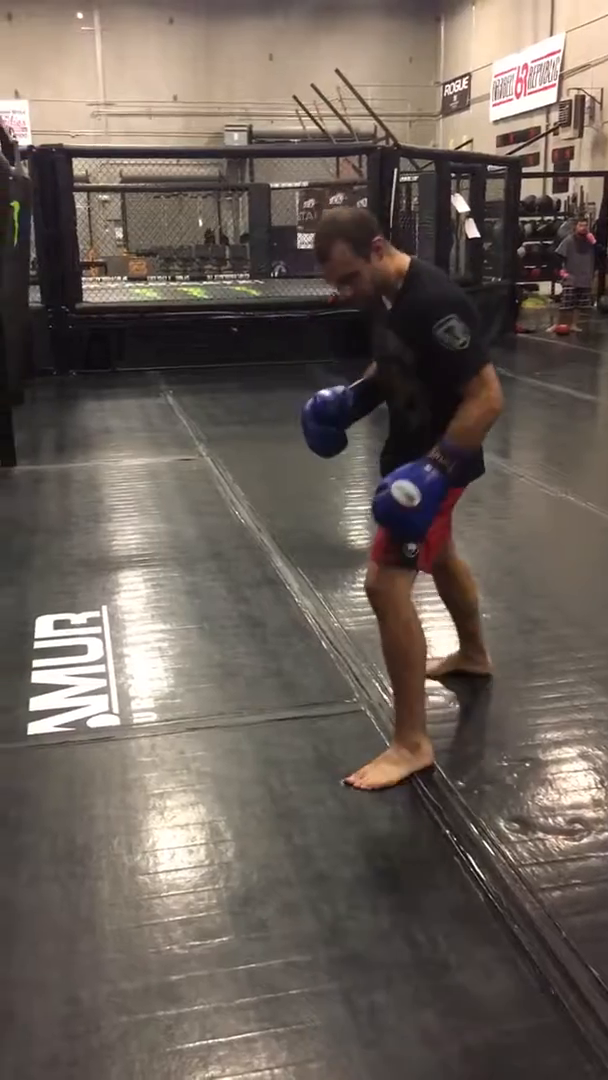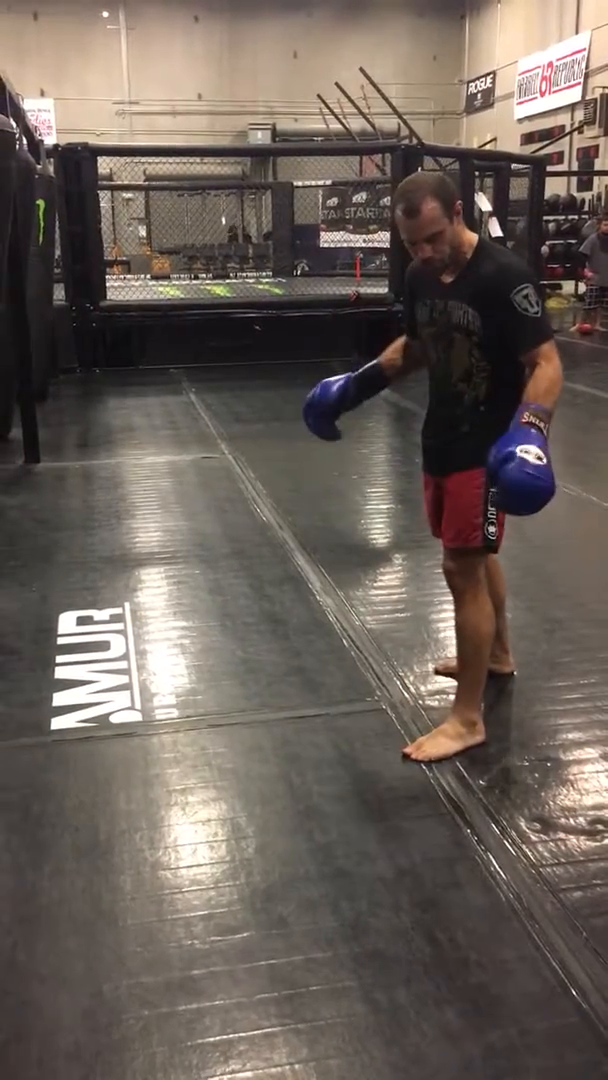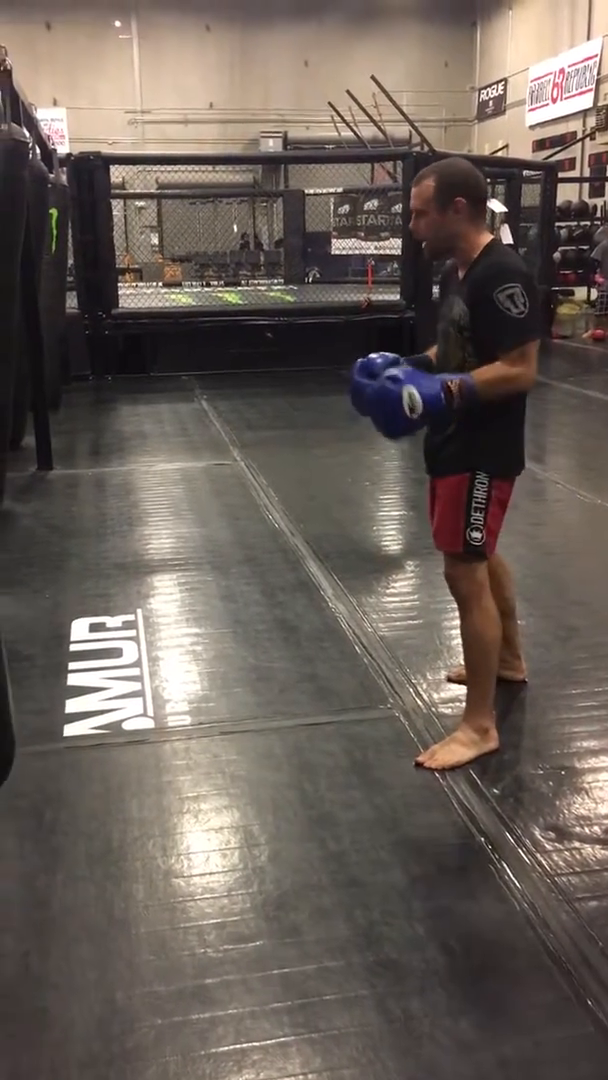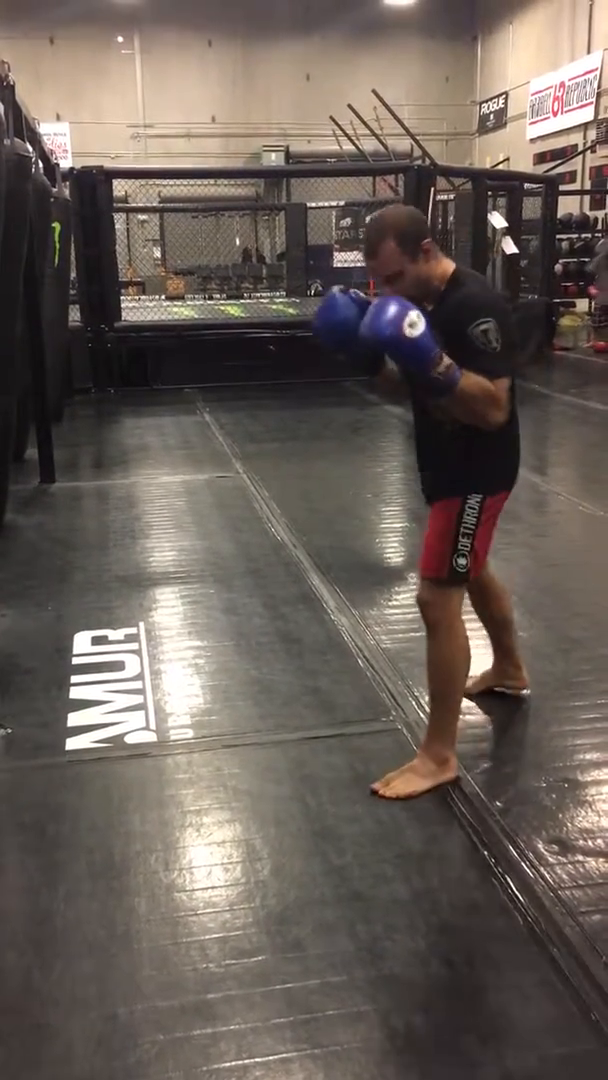
dt=1s
person 1, frame 1
left shoulder: (435, 303)
right shoulder: (386, 293)
left elbow: (486, 398)
left wrist: (435, 468)
right wrist: (353, 397)
left hip: (437, 457)
right hip: (413, 446)
left knee: (386, 584)
right knee: (437, 554)
left ankle: (411, 741)
right ankle: (473, 652)
person 1, frame 2
left shoulder: (503, 276)
right shoulder: (420, 275)
left elbow: (546, 364)
left wrist: (529, 429)
right wrist: (358, 384)
left hip: (486, 447)
right hip: (441, 439)
left knee: (462, 567)
right knee: (474, 553)
left ankle: (467, 717)
right ankle: (497, 652)
person 1, frame 3
left shoulder: (503, 274)
right shoulder: (454, 270)
left elbow: (520, 370)
left wrist: (439, 393)
right wrist: (407, 369)
left hip: (483, 451)
right hip: (455, 443)
left knee: (464, 573)
right knee: (481, 556)
left ankle: (479, 725)
right ankle: (508, 658)
person 1, frame 4
left shoulder: (474, 306)
right shoulder: (417, 300)
left elbow: (493, 408)
right elbow: (403, 385)
left wrist: (430, 361)
right wrist: (369, 351)
left hip: (475, 470)
right hip: (449, 461)
left knee: (437, 599)
right knee: (471, 570)
left ankle: (438, 755)
right ankle: (509, 669)
